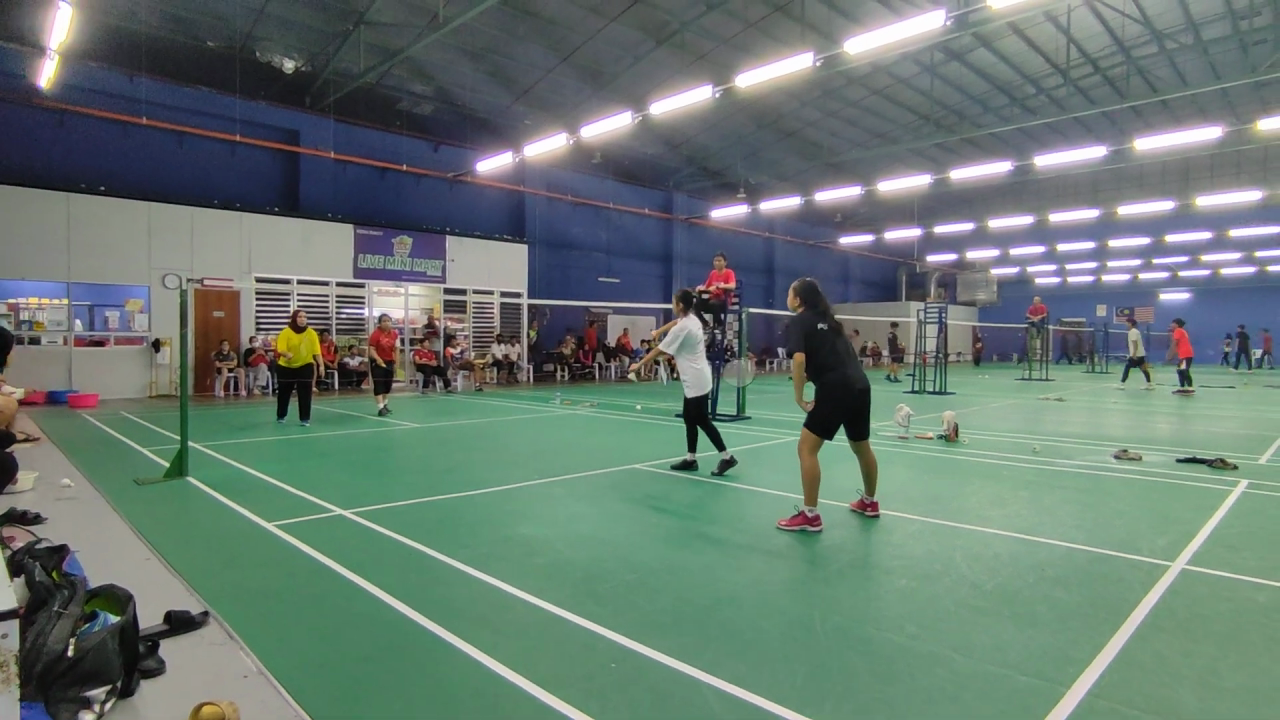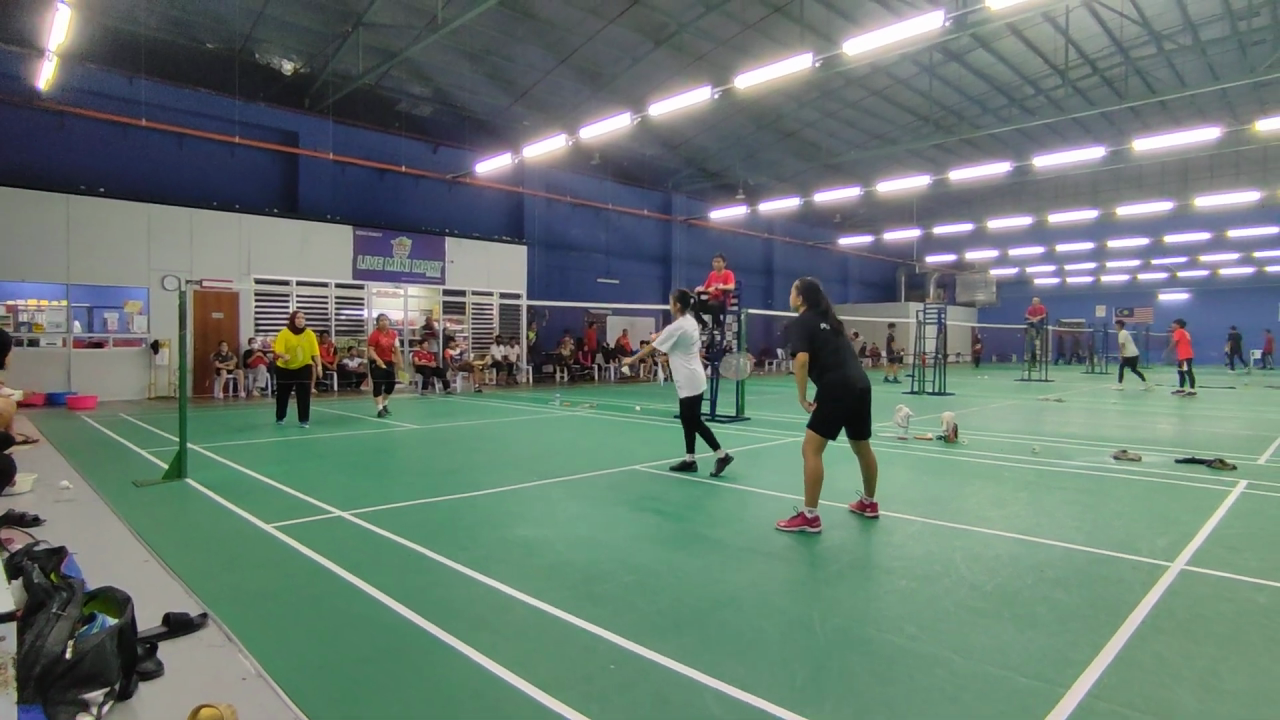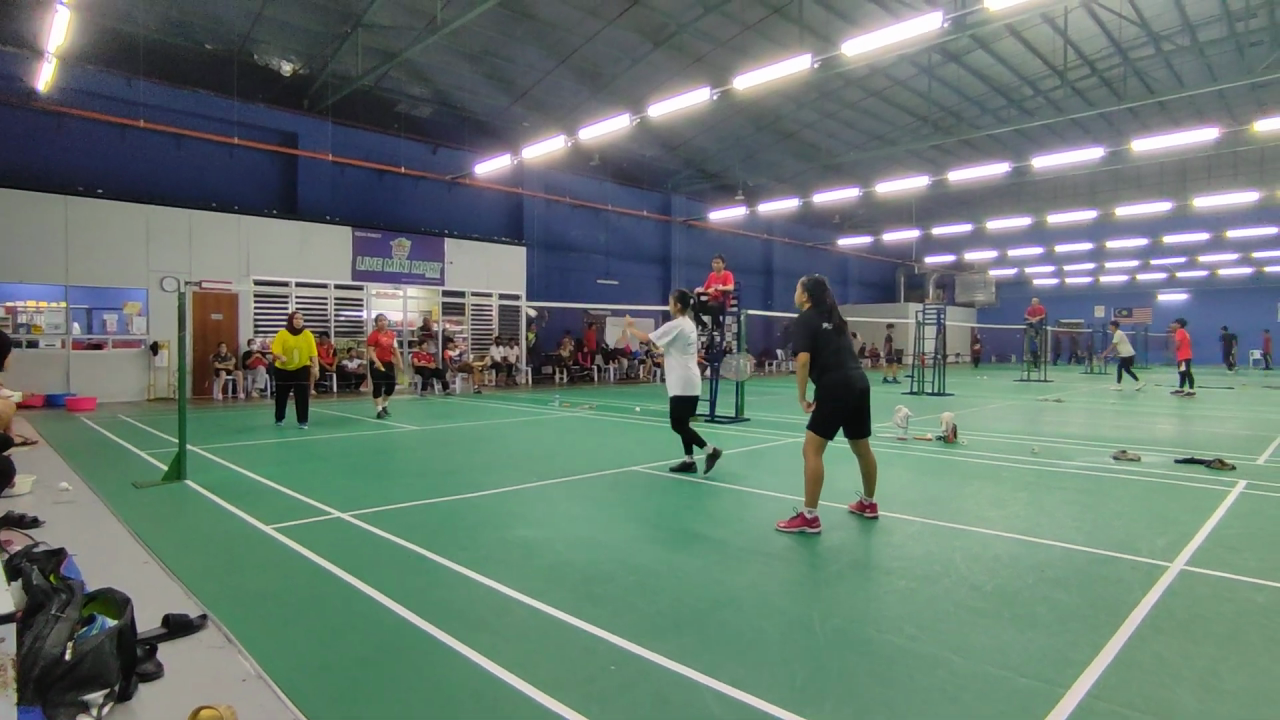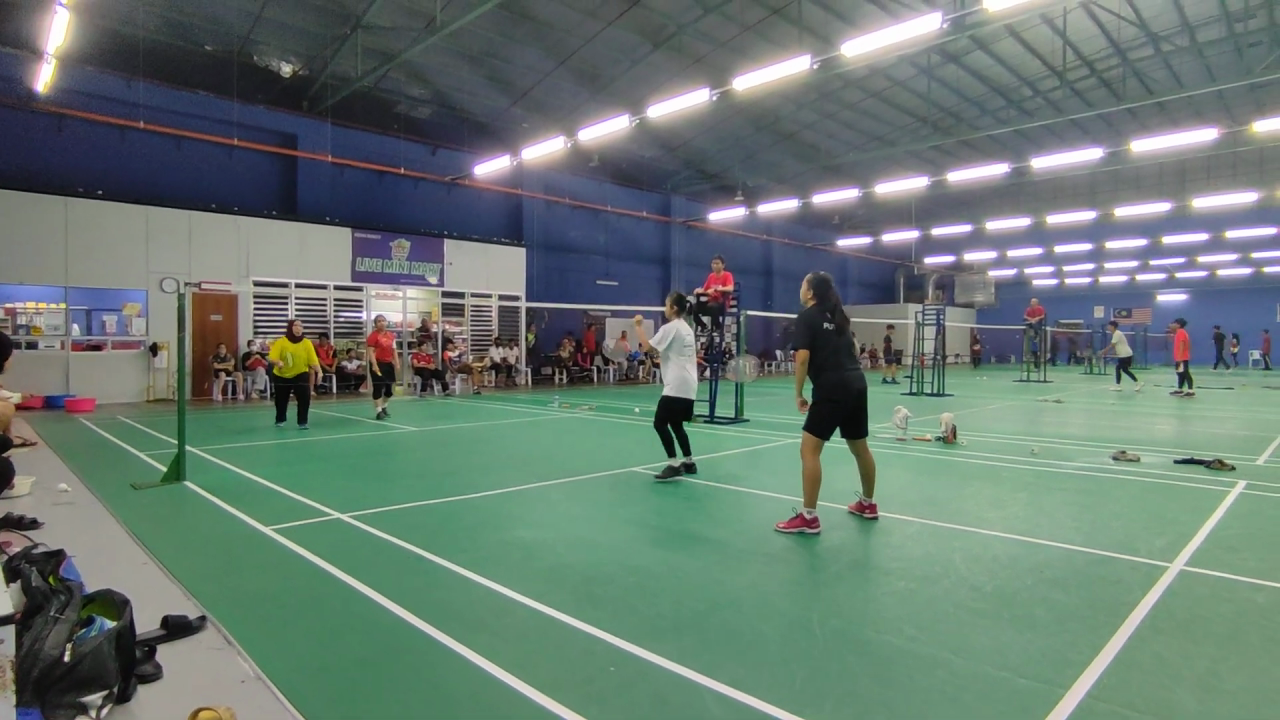
dt=0.2s
person 1, frame 1
left shoulder: (799, 322)
right shoulder: (826, 320)
left elbow: (799, 360)
left wrist: (798, 397)
right wrist: (809, 373)
left hip: (835, 389)
right hip: (860, 386)
left knee: (806, 448)
right knee: (862, 447)
left ankle: (810, 515)
right ankle: (869, 502)
person 1, frame 2
left shoulder: (802, 322)
right shoulder: (828, 319)
left elbow: (802, 360)
left wrist: (802, 397)
left hip: (836, 389)
right hip: (861, 385)
left knee: (811, 450)
right knee: (862, 447)
left ankle: (810, 516)
right ankle: (869, 502)
person 1, frame 3
left shoulder: (805, 319)
right shoulder: (833, 317)
left elbow: (804, 360)
left wrist: (802, 397)
left hip: (834, 390)
right hip: (859, 385)
left knee: (812, 450)
right knee: (862, 448)
left ankle: (809, 517)
right ankle: (868, 503)
person 1, frame 4
left shoulder: (807, 317)
right shoulder: (838, 316)
left elbow: (803, 358)
left wrist: (799, 393)
left hip: (831, 390)
right hip: (857, 385)
left knee: (809, 450)
right knee: (860, 447)
left ankle: (808, 517)
right ankle: (868, 504)
person 2, frame 1
left shoulder: (681, 328)
right shoulder: (692, 320)
left elbow: (658, 351)
left wrist: (639, 365)
left hip: (696, 382)
right hip: (694, 380)
left knee: (702, 421)
right knee: (690, 419)
left ankle: (726, 457)
right ankle: (691, 459)
person 2, frame 2
left shoulder: (677, 328)
right shoulder: (691, 322)
left elbow: (652, 348)
left wrist: (632, 359)
right wrist: (658, 335)
left hip: (689, 383)
right hip: (693, 380)
left knee: (695, 422)
right knee: (687, 420)
left ankle: (722, 455)
right ankle: (690, 460)
person 2, frame 3
left shoulder: (675, 326)
right shoulder: (689, 324)
left elbow: (646, 339)
left wrist: (629, 329)
left hip: (683, 384)
right hip: (691, 382)
left knee: (677, 424)
right knee: (681, 422)
left ankle: (710, 450)
right ankle: (689, 460)
person 2, frame 4
left shoulder: (670, 327)
right shoulder: (686, 328)
left elbow: (648, 345)
left wrist: (638, 326)
left hip: (677, 385)
right hip: (688, 384)
left knee: (659, 423)
right knee: (676, 424)
left ankle: (674, 464)
right ankle: (688, 462)
